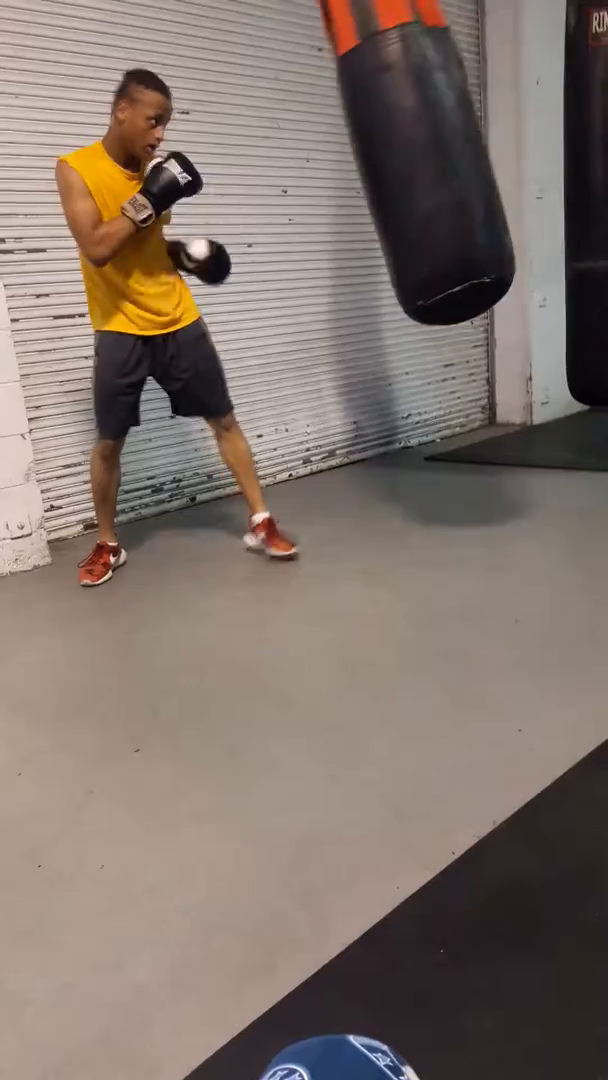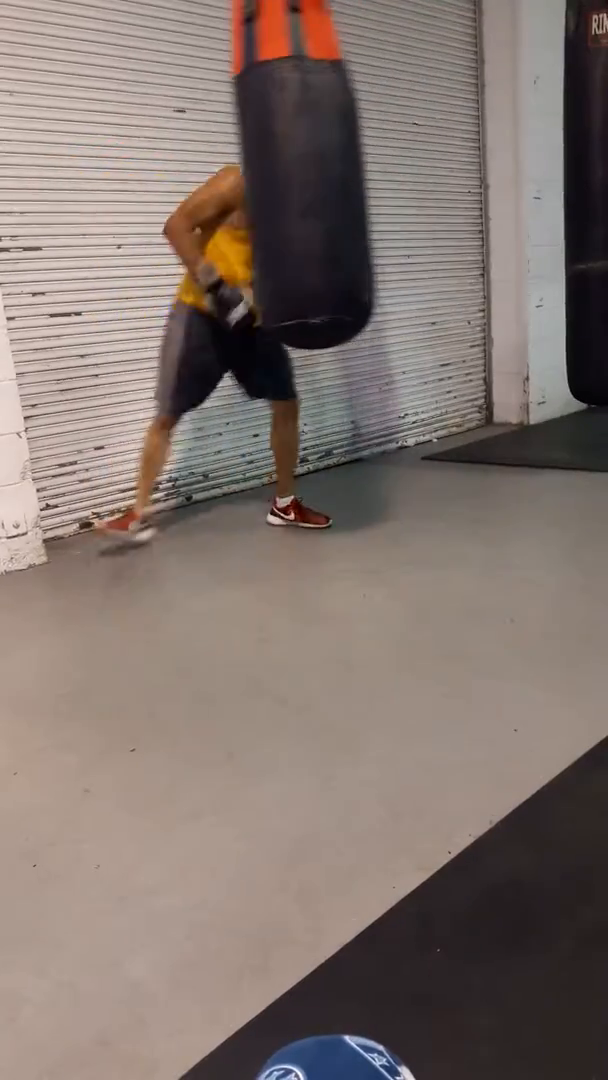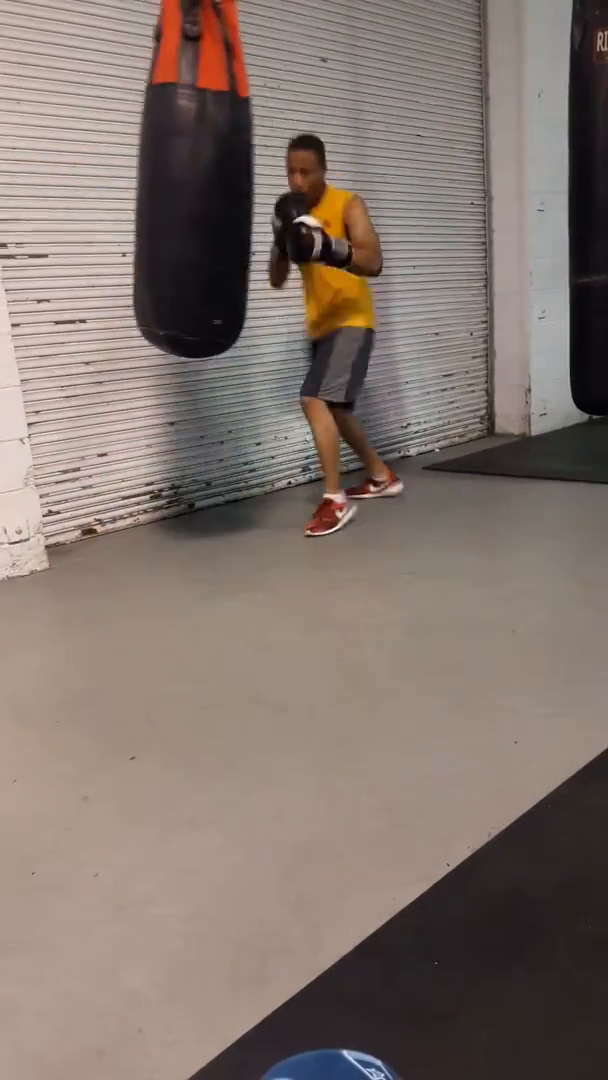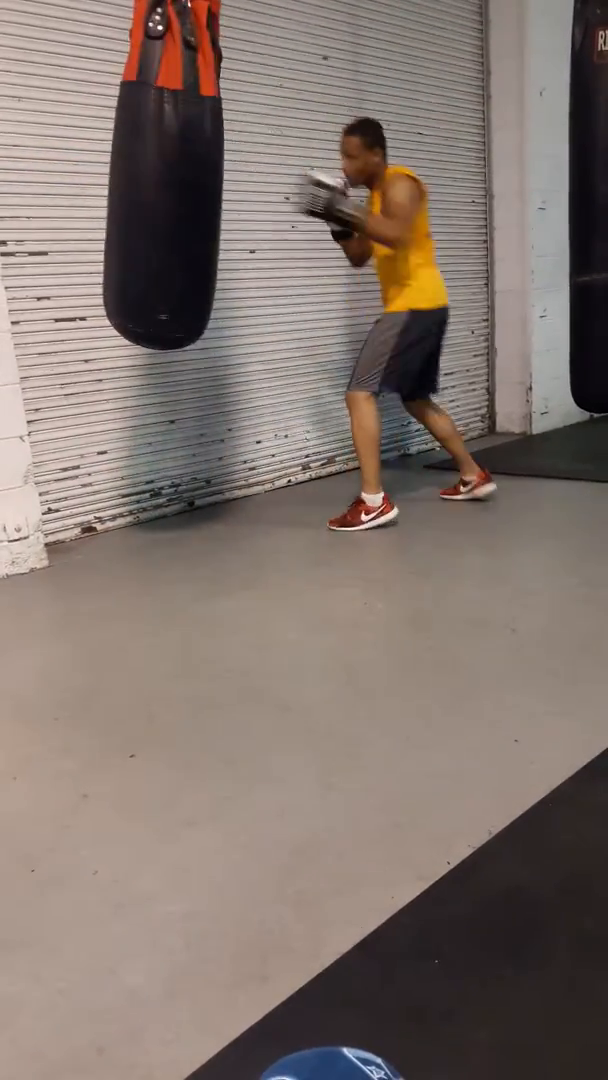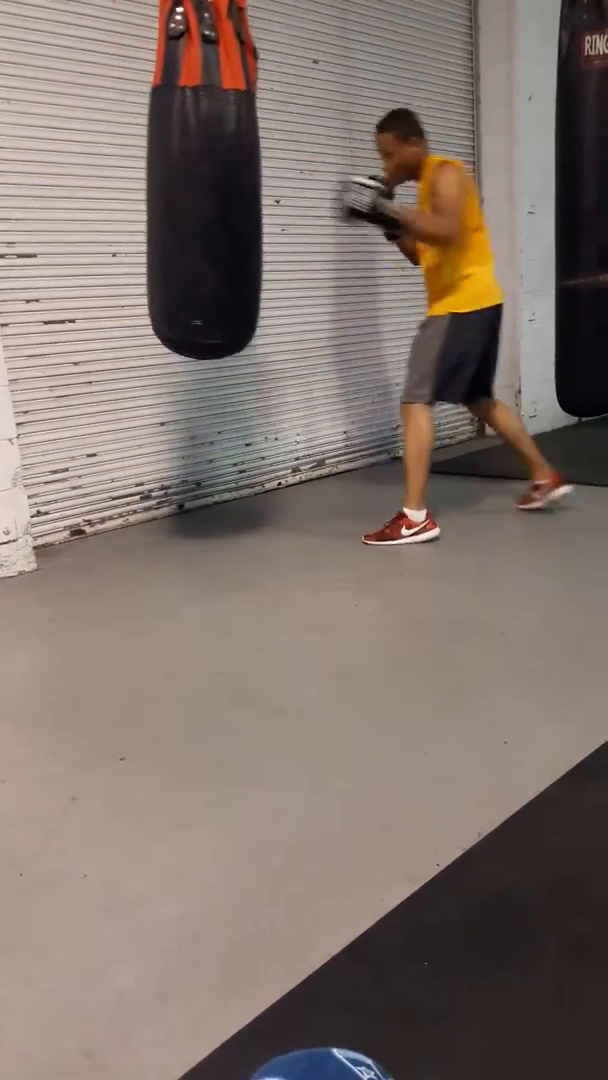
dt=0.5s
person 1, frame 1
left shoulder: (153, 168)
right shoulder: (75, 169)
right elbow: (98, 249)
left wrist: (185, 255)
right wrist: (149, 199)
left hip: (179, 323)
right hip: (120, 331)
left knee: (223, 419)
right knee: (109, 443)
left ankle: (260, 521)
right ankle: (108, 543)
person 1, frame 2
right shoulder: (239, 183)
right elbow: (177, 227)
right wrist: (215, 285)
left hip: (248, 319)
right hip: (202, 312)
left knee: (286, 404)
right knee: (169, 413)
left ankle: (284, 502)
right ankle: (138, 511)
person 1, frame 3
left shoulder: (348, 206)
right shoulder: (292, 212)
left elbow: (372, 263)
right elbow: (276, 280)
left wrist: (330, 248)
right wrist: (284, 242)
left hip: (350, 324)
right hip: (319, 327)
left knee: (317, 402)
right knee: (331, 407)
left ankle: (334, 500)
right ankle: (381, 476)
person 1, frame 4
left shoulder: (399, 184)
right shoulder: (373, 196)
left elbow: (396, 238)
right elbow: (358, 258)
left wrist: (345, 209)
right wrist: (339, 223)
left hip: (415, 307)
right hip: (424, 308)
left knee: (359, 393)
right knee: (416, 400)
left ankle: (373, 501)
right ankle: (474, 476)
person 1, frame 5
left shoulder: (446, 174)
right shoulder: (429, 185)
left elbow: (445, 235)
right elbow: (420, 254)
left wrist: (389, 209)
right wrist: (392, 225)
left hip: (461, 308)
right hip: (470, 305)
left knee: (415, 403)
right knee: (479, 402)
left ankle: (414, 516)
right ankle: (545, 477)
